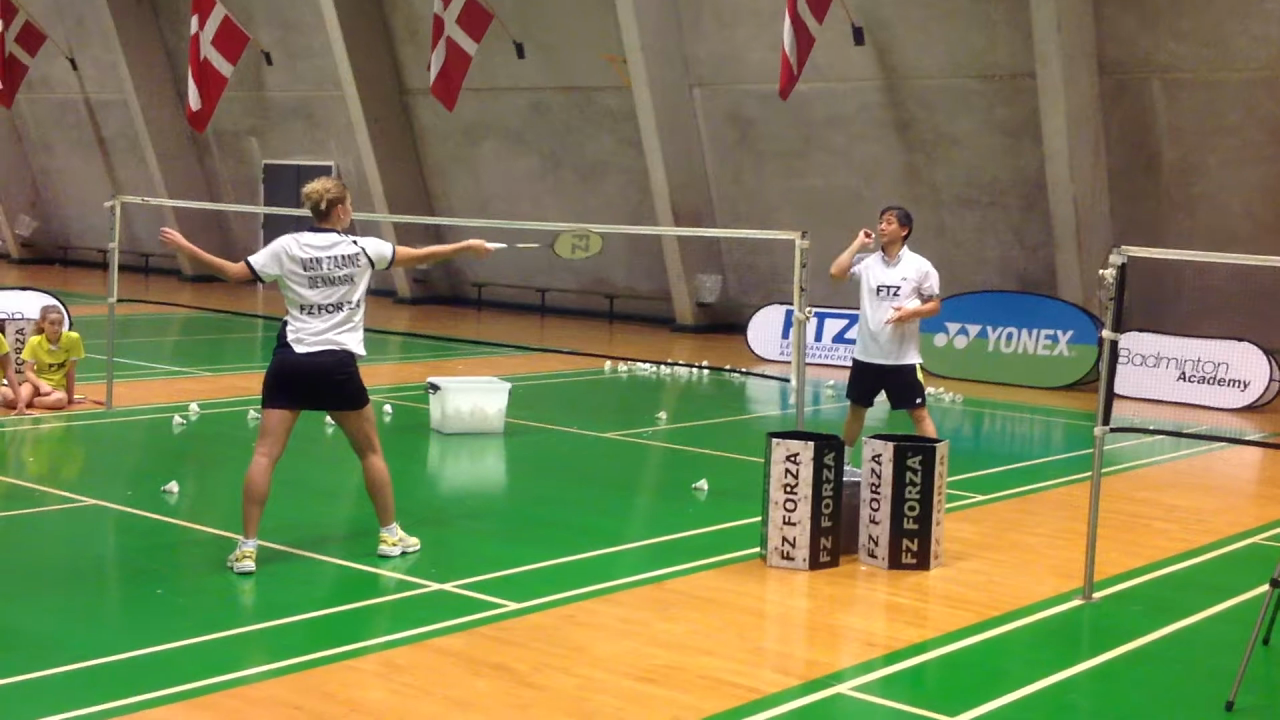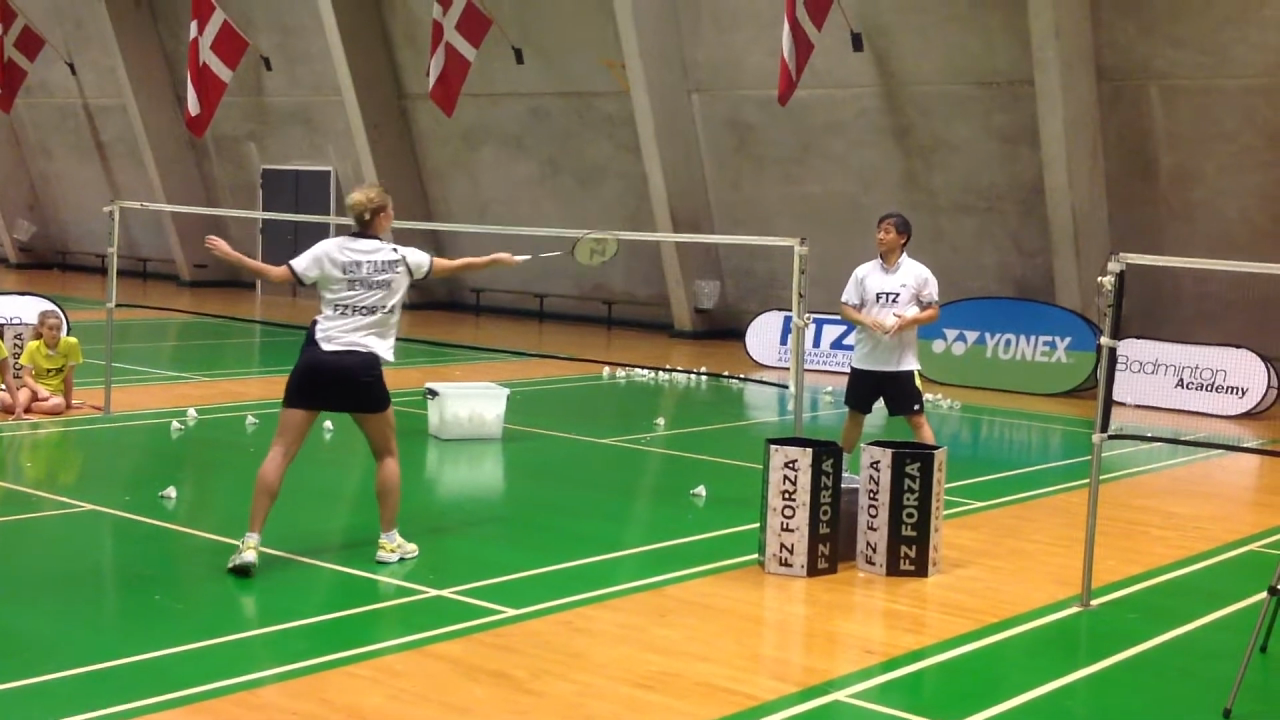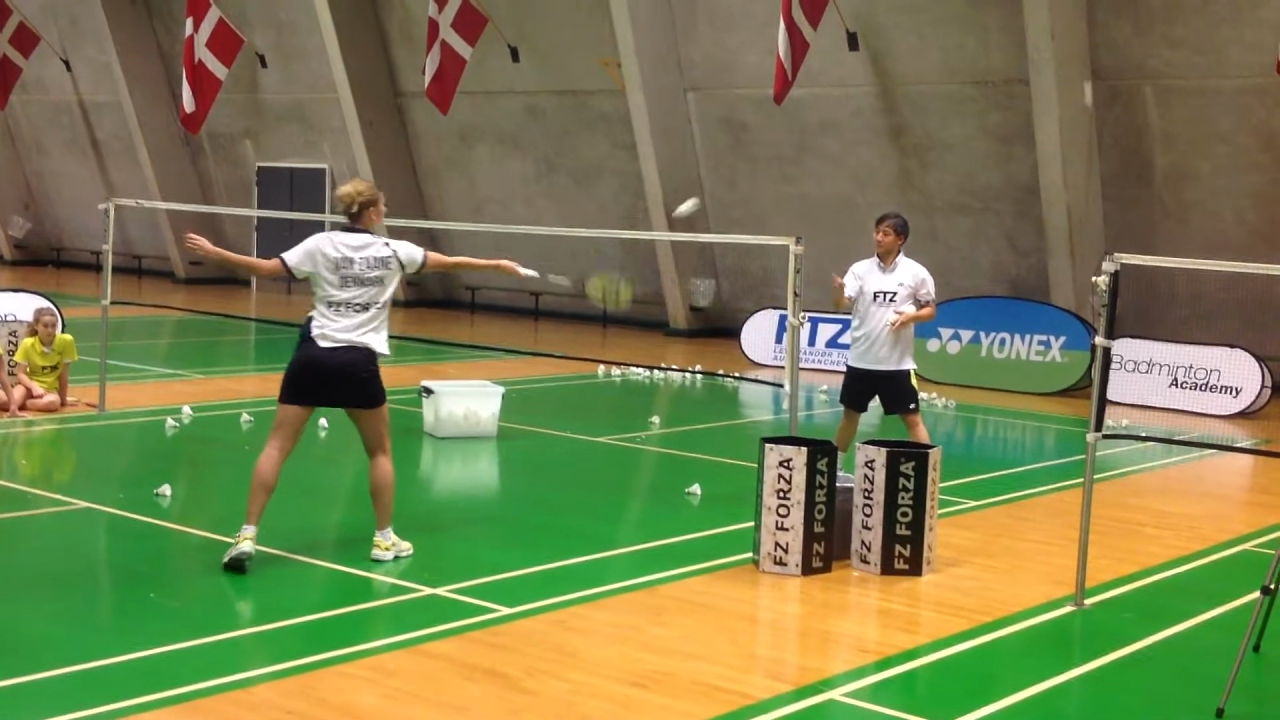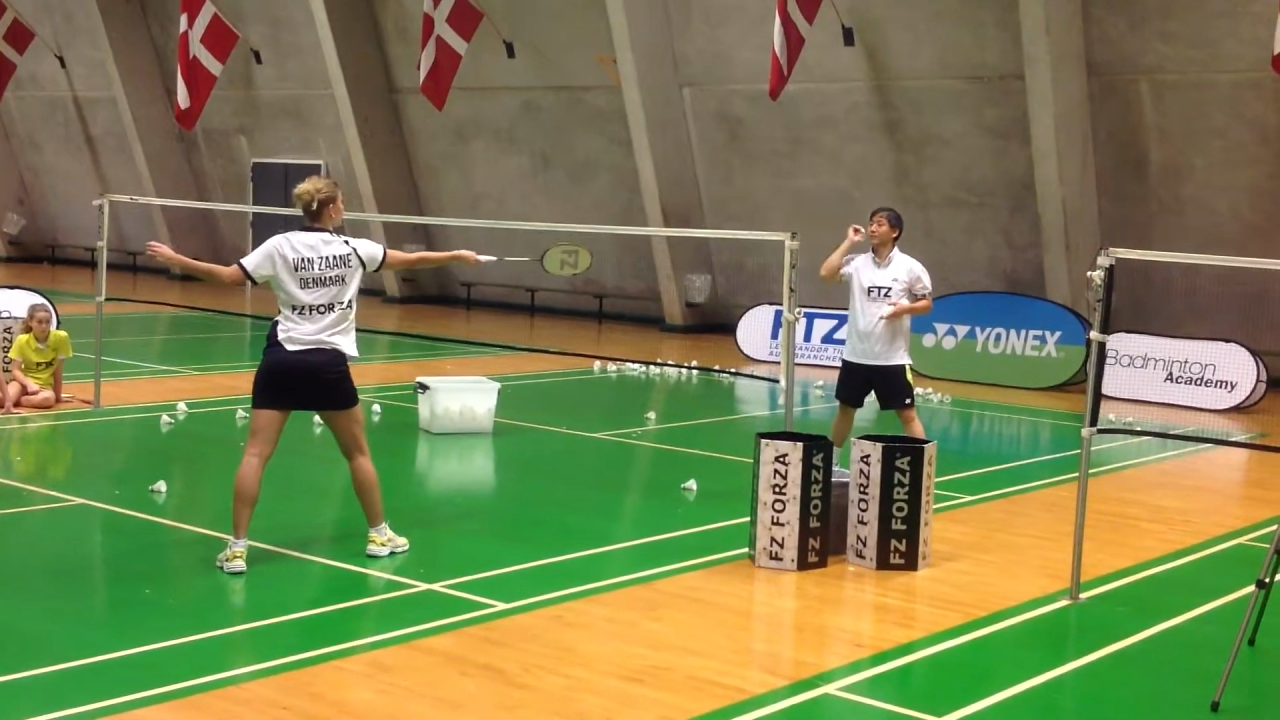
dt=1s
person 1, frame 1
left shoulder: (287, 247)
right shoulder: (363, 248)
left elbow: (234, 273)
right elbow: (421, 256)
left wrist: (185, 247)
right wrist: (467, 246)
left hip: (290, 363)
right hip: (337, 365)
left knee: (265, 454)
right knee: (371, 451)
left ankle: (247, 548)
right ankle: (390, 534)
person 1, frame 2
left shoulder: (329, 250)
right shoulder: (402, 258)
left elbow: (276, 276)
right elbow: (455, 266)
left wrist: (231, 254)
right wrist: (496, 258)
left hip: (316, 361)
right hip: (362, 367)
left knee: (280, 452)
right knee: (387, 454)
left ankle: (250, 544)
right ankle: (389, 541)
person 1, frame 3
left shoulder: (321, 244)
right shoulder: (392, 252)
left elbow: (266, 269)
right elbow: (450, 262)
left wrist: (215, 252)
right wrist: (498, 264)
left hip: (311, 357)
right hip: (357, 362)
left knee: (276, 447)
right knee: (379, 452)
left ankle: (247, 536)
right ankle: (384, 539)
person 1, frame 4
left shoulder: (280, 246)
right shoulder: (354, 249)
left elbow: (228, 276)
right elbow: (411, 260)
left wrist: (176, 260)
right wrist: (456, 255)
left hip: (281, 361)
right hip: (328, 364)
left knee: (256, 454)
right knee: (358, 452)
left ankle: (237, 548)
right ankle: (379, 534)
person 2, frame 1
left shoulder: (920, 266)
right shoulder: (866, 261)
left elbow: (935, 304)
right elbow: (836, 273)
left wrist: (911, 312)
right wrist: (859, 243)
left hip: (903, 357)
right hip: (866, 354)
left knee: (918, 413)
right knee: (856, 409)
right ankle: (843, 463)
person 2, frame 2
left shoulder: (919, 273)
right shoulder: (863, 272)
left elbow: (933, 312)
right elbow: (845, 309)
left wrist: (911, 319)
right wrist: (864, 319)
left hip: (901, 363)
right hip: (864, 361)
left knee: (917, 419)
right knee: (855, 415)
right ankle: (841, 469)
person 2, frame 3
left shoulder: (916, 273)
right shoulder: (860, 269)
left elbow: (930, 309)
right elbow: (842, 305)
left wrist: (911, 316)
right wrist: (838, 291)
left hip: (898, 362)
right hip: (860, 360)
left knee: (912, 418)
right knee: (850, 414)
right ankle: (835, 468)
person 2, frame 4
left shoulder: (910, 267)
right shoulder: (856, 262)
left elbow: (927, 303)
right elbow: (825, 274)
left wrist: (906, 308)
right wrist: (848, 242)
left hip: (893, 357)
right hip: (856, 355)
left knee: (907, 414)
right knee: (845, 409)
